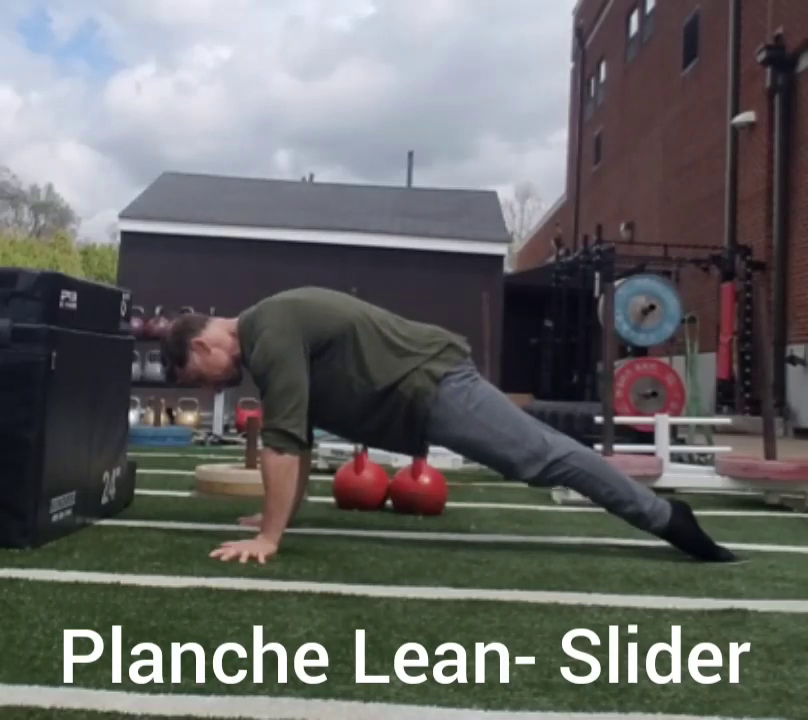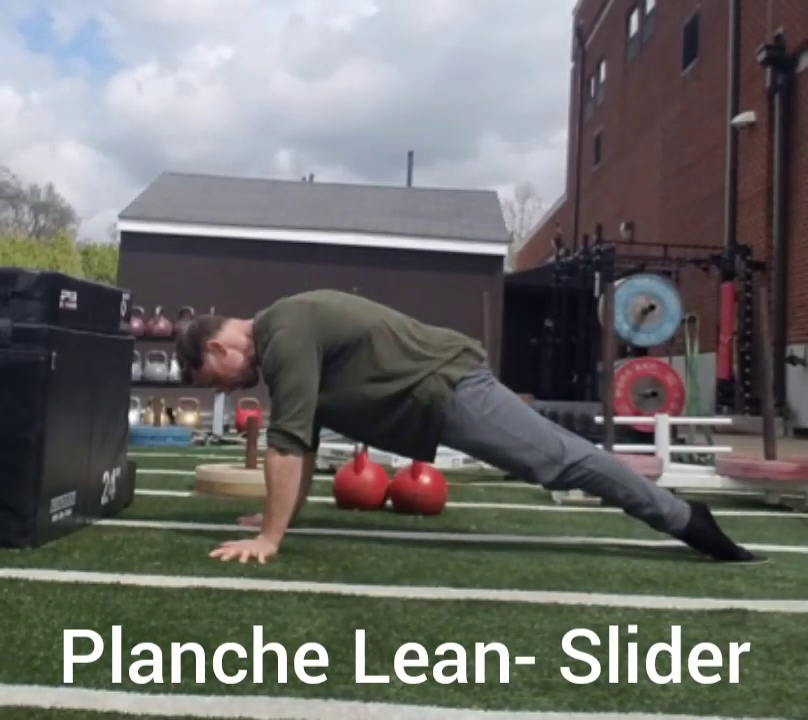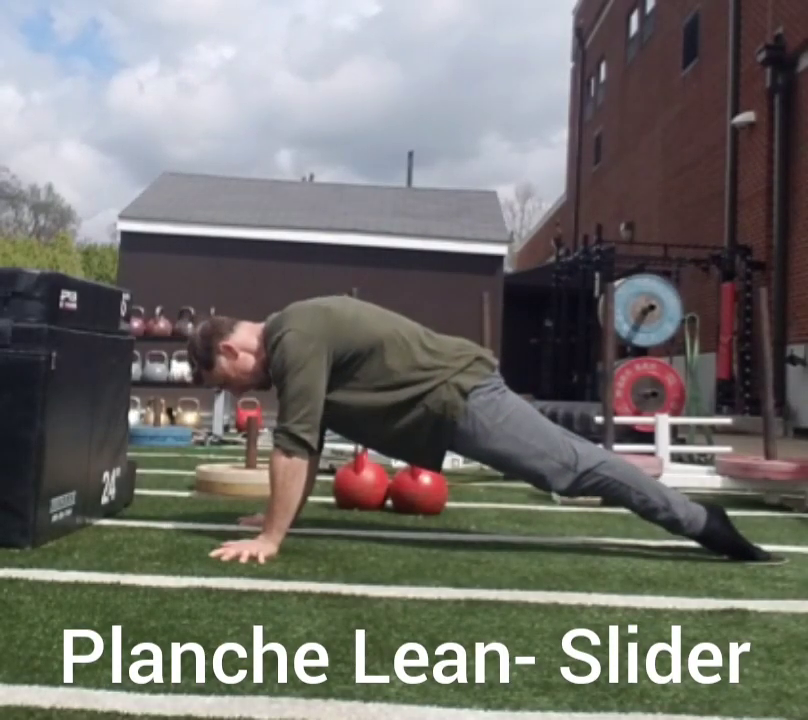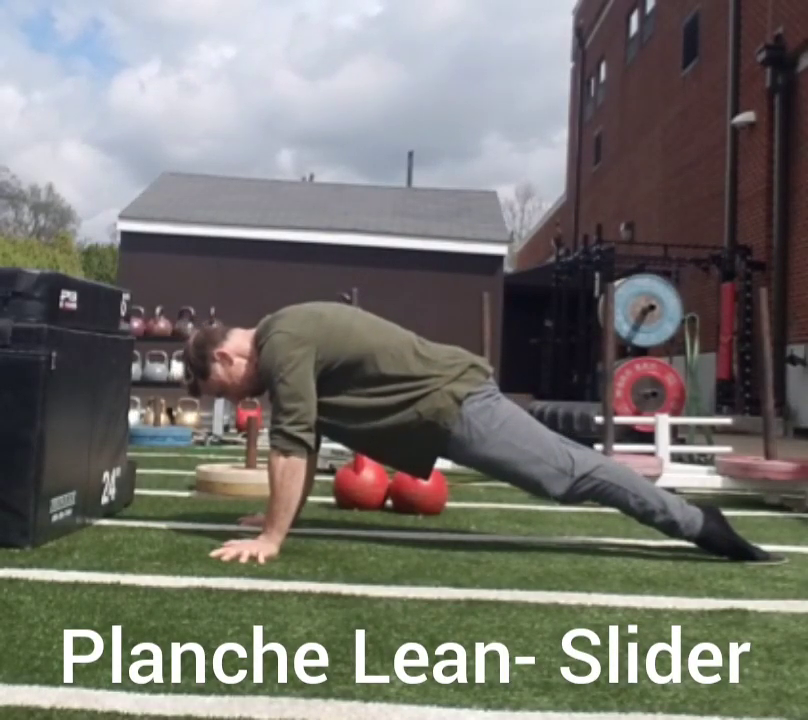
dt=0.7s
person 1, frame 1
left shoulder: (270, 336)
right shoulder: (269, 331)
left elbow: (282, 442)
right elbow: (298, 437)
left wrist: (267, 537)
right wrist: (282, 512)
left hip: (433, 384)
right hip: (425, 385)
left knee: (549, 459)
right knee: (546, 457)
left ankle: (667, 520)
right ankle: (666, 519)
person 1, frame 2
left shoulder: (283, 337)
right shoulder: (282, 334)
left elbow: (287, 442)
right elbow: (305, 439)
left wrist: (268, 537)
right wrist: (281, 514)
left hip: (448, 388)
right hip: (441, 387)
left knee: (562, 461)
right knee: (563, 458)
left ankle: (686, 521)
right ankle: (685, 521)
person 1, frame 3
left shoulder: (294, 341)
right shoulder: (289, 336)
left elbow: (294, 444)
right elbow: (309, 442)
left wrist: (270, 537)
right wrist: (282, 512)
left hip: (459, 395)
right hip: (451, 393)
left knee: (576, 468)
right knee: (574, 464)
left ankle: (703, 524)
right ankle: (701, 523)
person 1, frame 4
left shoulder: (281, 346)
right shoulder: (286, 336)
left elbow: (290, 445)
right elbow: (305, 442)
left wrist: (270, 538)
right wrist: (281, 514)
left hip: (452, 404)
right hip: (450, 396)
left knee: (570, 474)
right knee: (570, 465)
left ankle: (699, 526)
right ankle: (698, 525)
